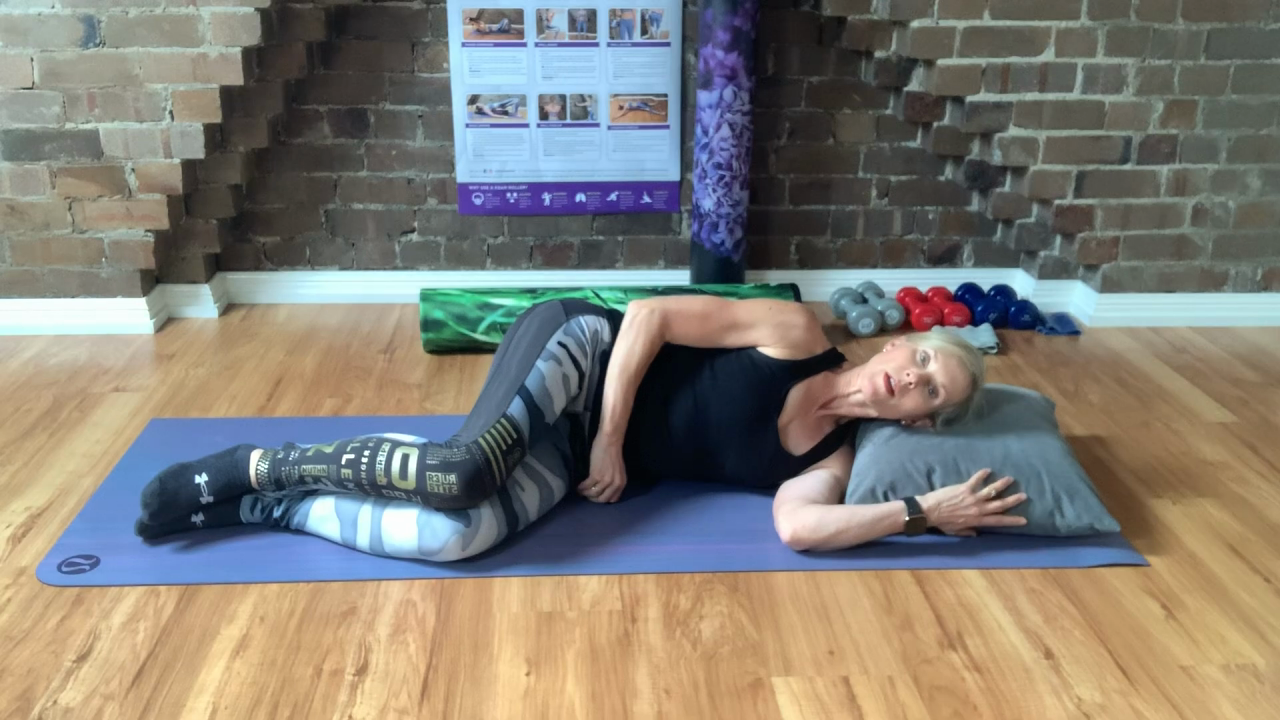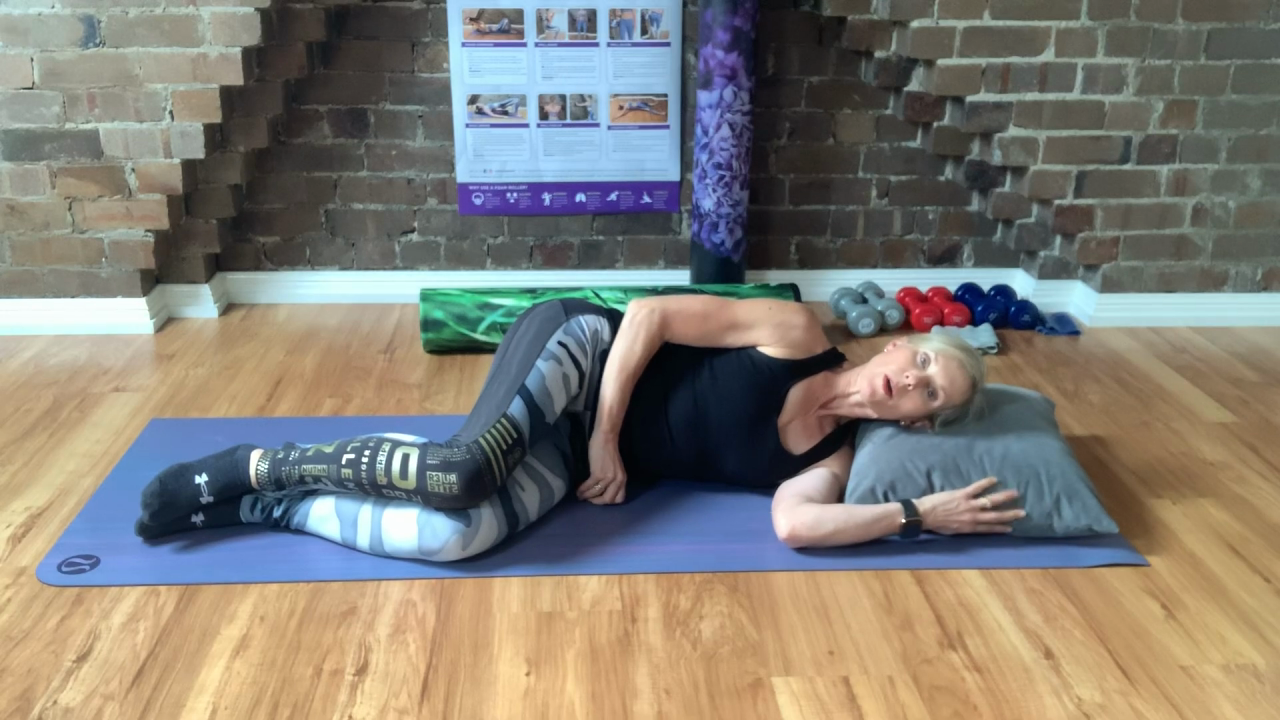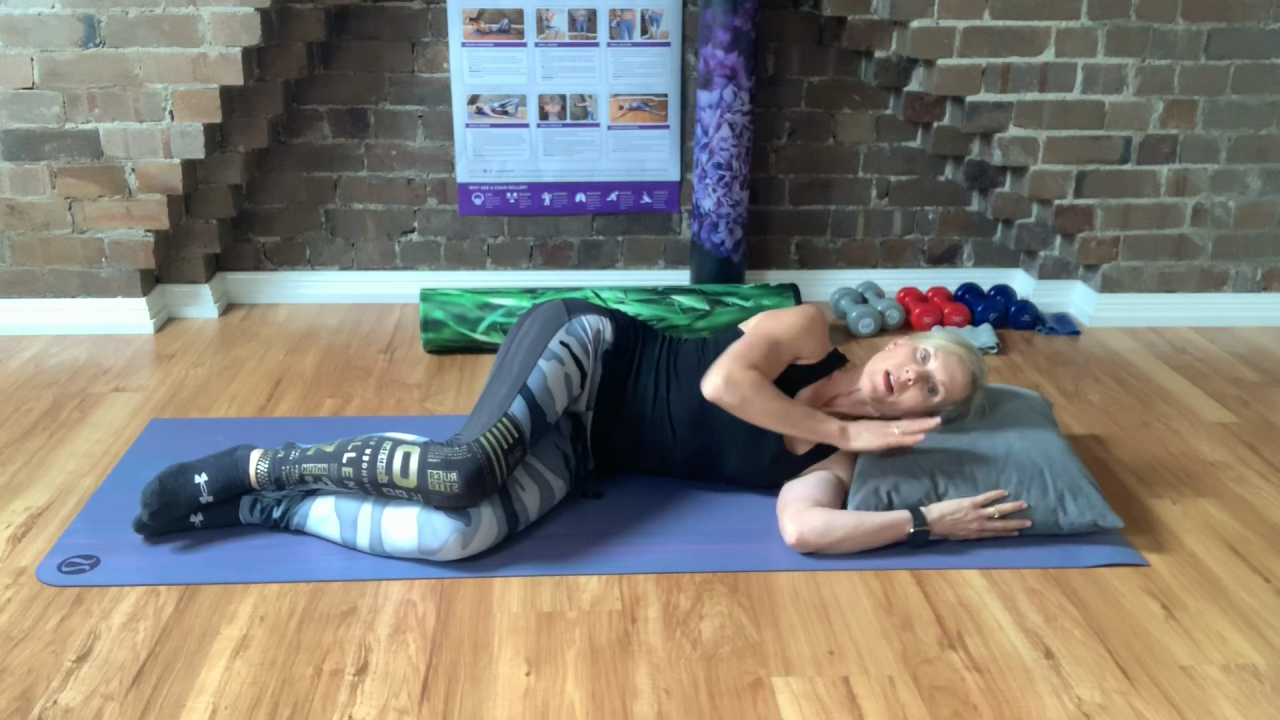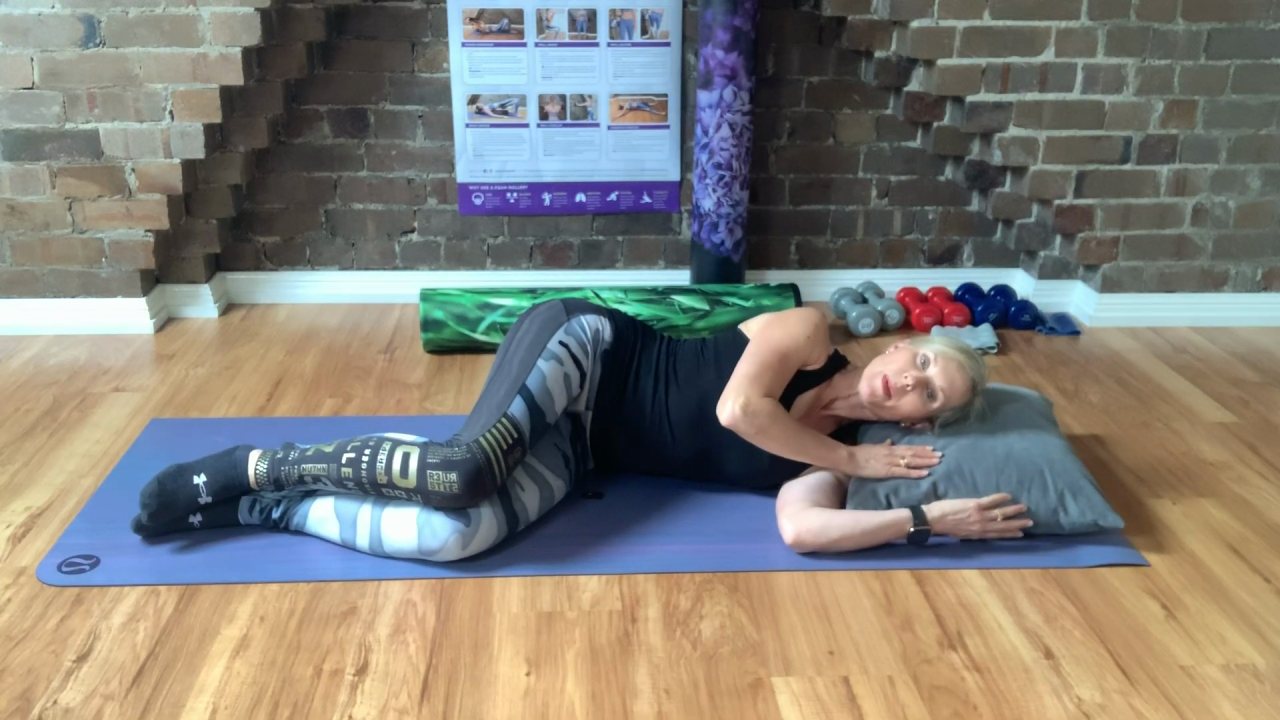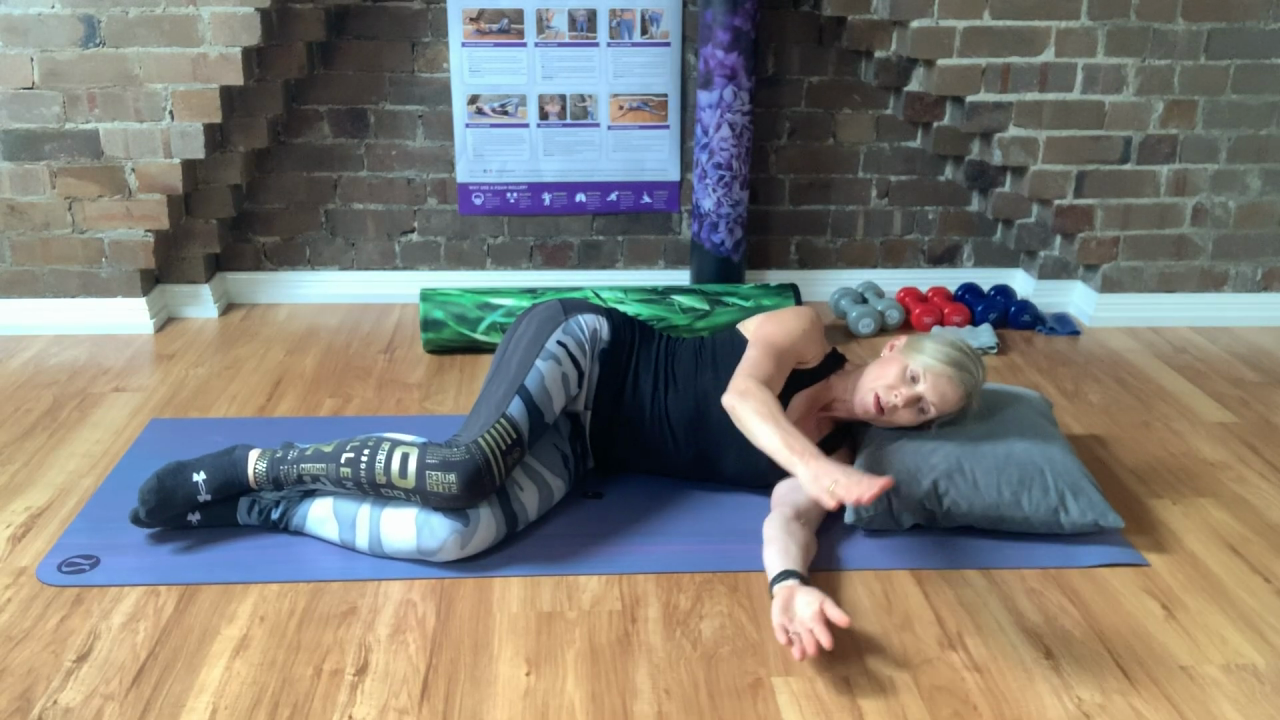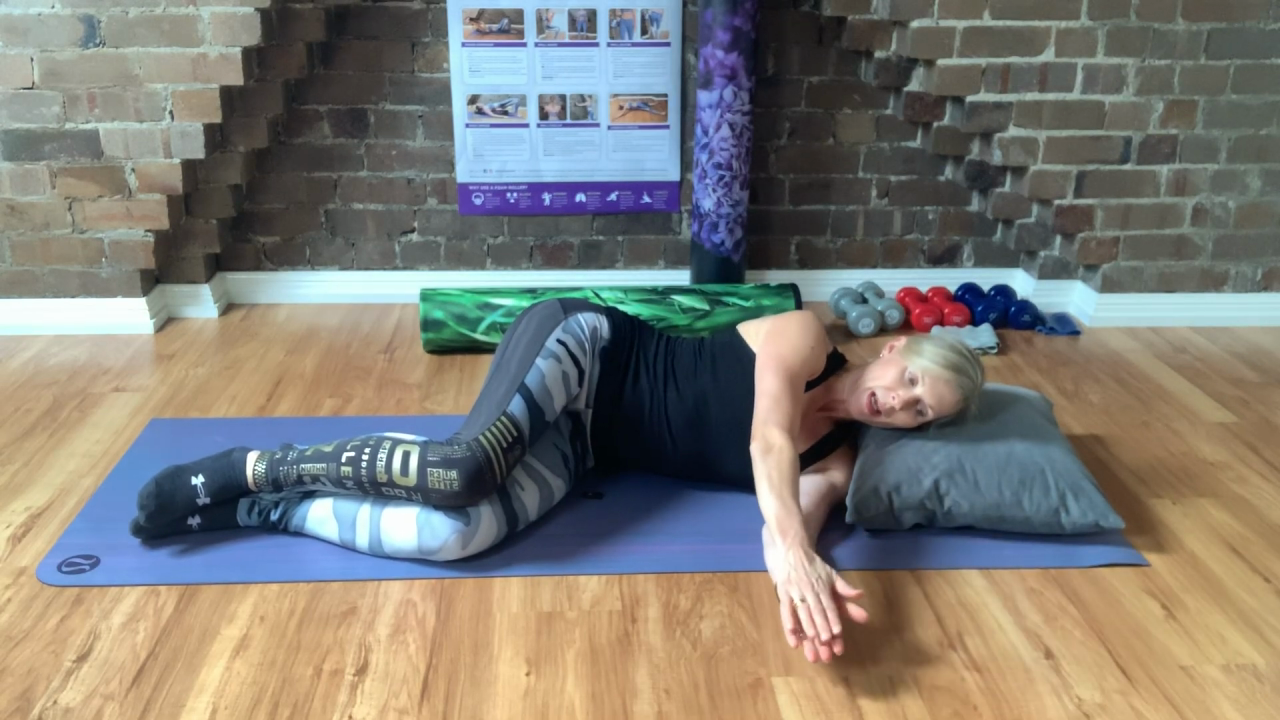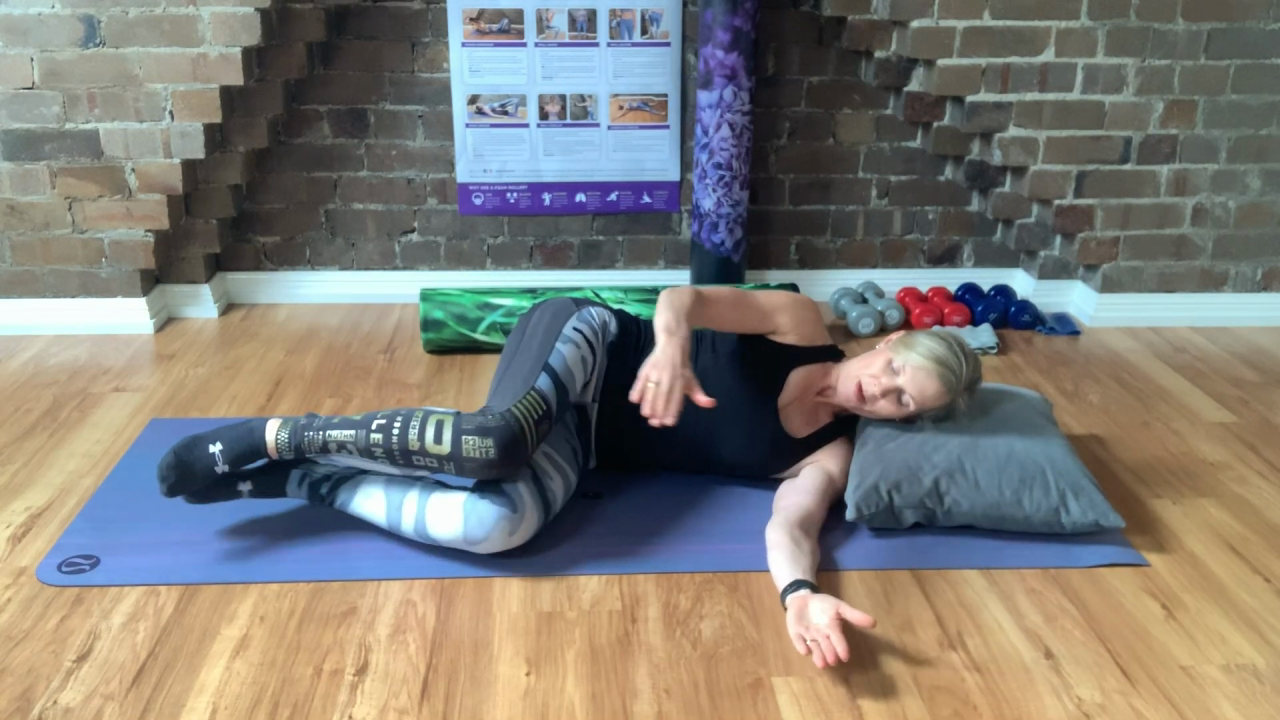
dt=0.7s
person 1, frame 1
left shoulder: (832, 456)
right shoulder: (795, 331)
left elbow: (800, 526)
right elbow: (650, 314)
left wrist: (929, 510)
right wrist: (610, 435)
left hip: (570, 458)
right hip: (578, 351)
left knee: (461, 533)
right knee: (462, 472)
left ankle: (263, 503)
right ankle: (249, 465)
person 1, frame 2
left shoulder: (831, 456)
right shoulder: (796, 330)
left elbow: (796, 525)
right elbow: (651, 313)
left wrist: (925, 513)
right wrist: (607, 433)
left hip: (572, 459)
right hip: (578, 350)
left knee: (460, 533)
right knee: (462, 473)
left ankle: (262, 503)
right ankle: (250, 465)
person 1, frame 3
left shoulder: (825, 455)
right shoulder: (809, 330)
left elbow: (804, 528)
right elbow: (720, 385)
left wrist: (928, 520)
right wrist: (848, 432)
left hip: (582, 449)
right hip: (581, 349)
left knee: (463, 531)
right knee: (462, 471)
left ankle: (260, 504)
right ankle: (247, 466)
person 1, frame 4
left shoulder: (830, 452)
right shoulder: (811, 333)
left elbow: (803, 530)
right elbow: (737, 408)
left wrist: (930, 518)
right wrist: (857, 459)
left hip: (583, 448)
right hip: (581, 346)
left knee: (460, 533)
right knee: (464, 473)
left ankle: (262, 506)
right ankle: (247, 466)
person 1, frame 5
left shoulder: (837, 456)
right shoulder: (807, 332)
left elbow: (785, 515)
right elbow: (742, 395)
left wrist: (788, 584)
right wrist: (811, 463)
left hip: (580, 448)
right hip: (579, 347)
left knee: (462, 531)
right knee: (461, 471)
left ankle: (259, 507)
right ankle: (249, 464)
person 1, frame 6
left shoulder: (835, 460)
right shoulder: (807, 336)
left elbow: (795, 517)
right elbow: (766, 438)
left wrist: (797, 589)
right wrist: (798, 555)
left hip: (582, 446)
right hip: (579, 346)
left knee: (462, 530)
right knee: (464, 469)
left ankle: (261, 510)
right ankle: (247, 468)
person 1, frame 7
left shoulder: (832, 457)
right shoulder: (800, 322)
left elbow: (791, 522)
right elbow: (687, 294)
left wrist: (801, 595)
right wrist: (672, 344)
left hip: (591, 441)
right hip: (587, 342)
left knee: (505, 519)
right knee: (492, 444)
left ankle: (303, 483)
right ankle: (267, 437)
